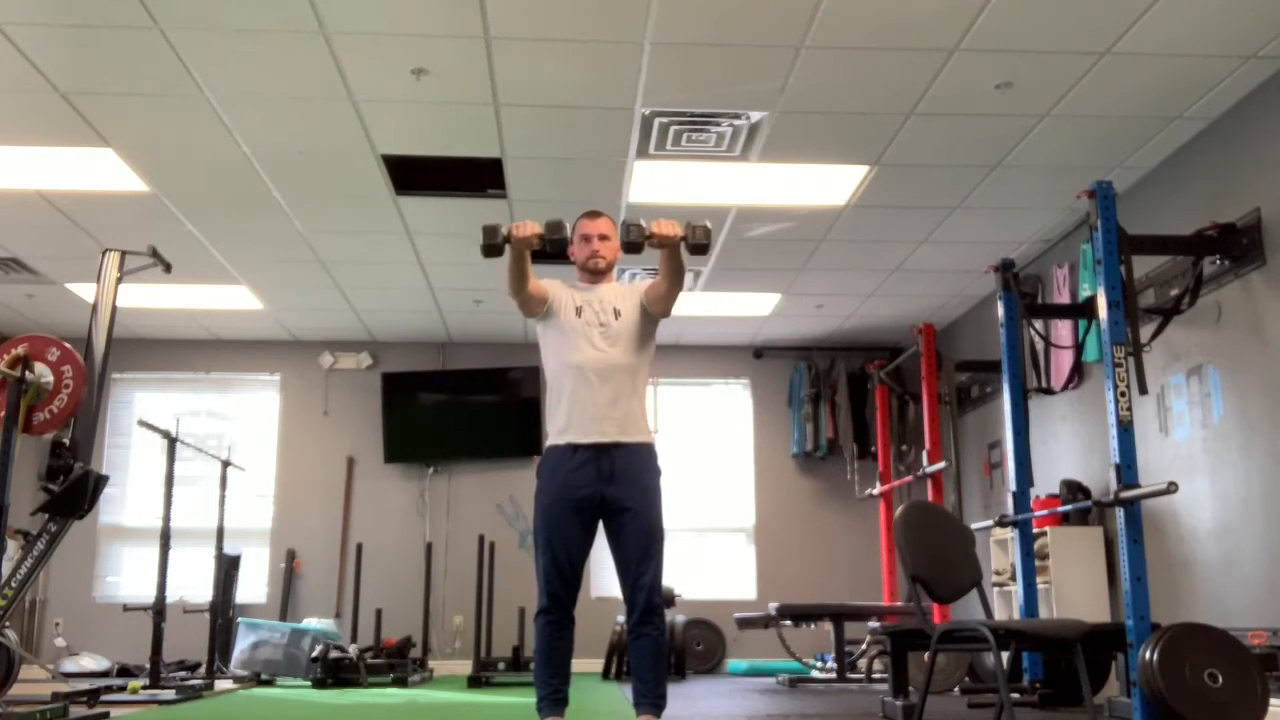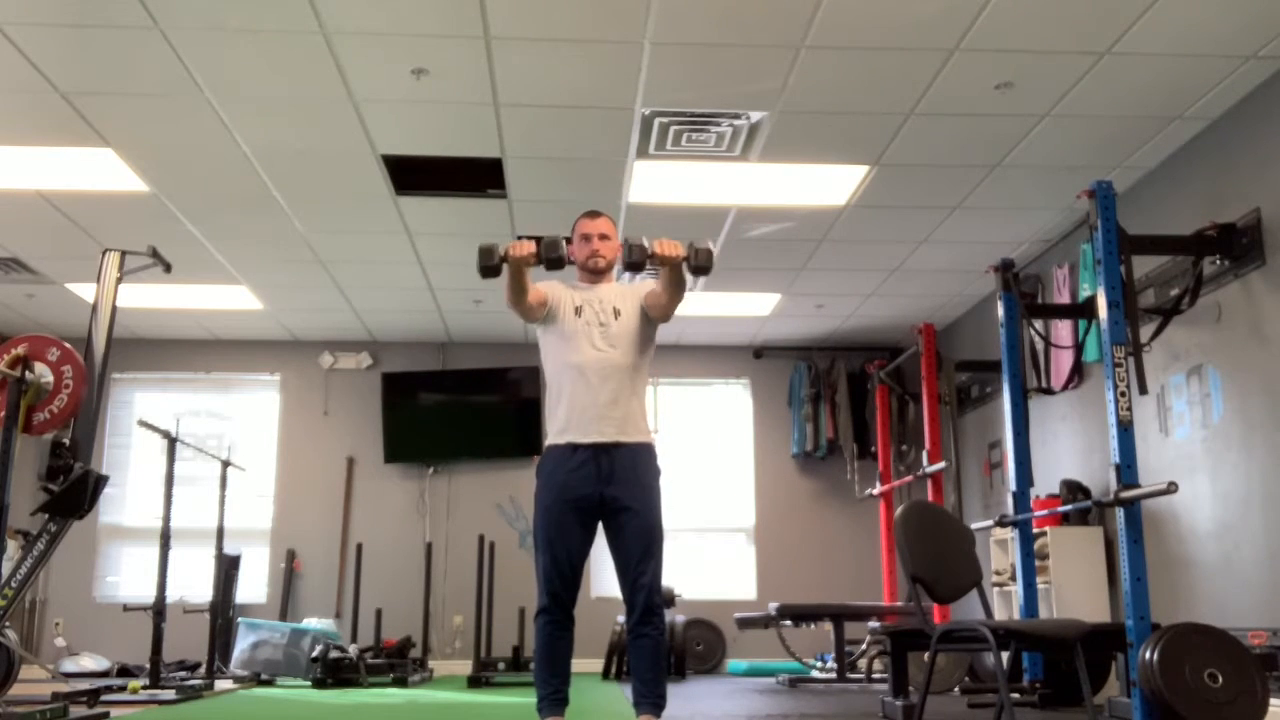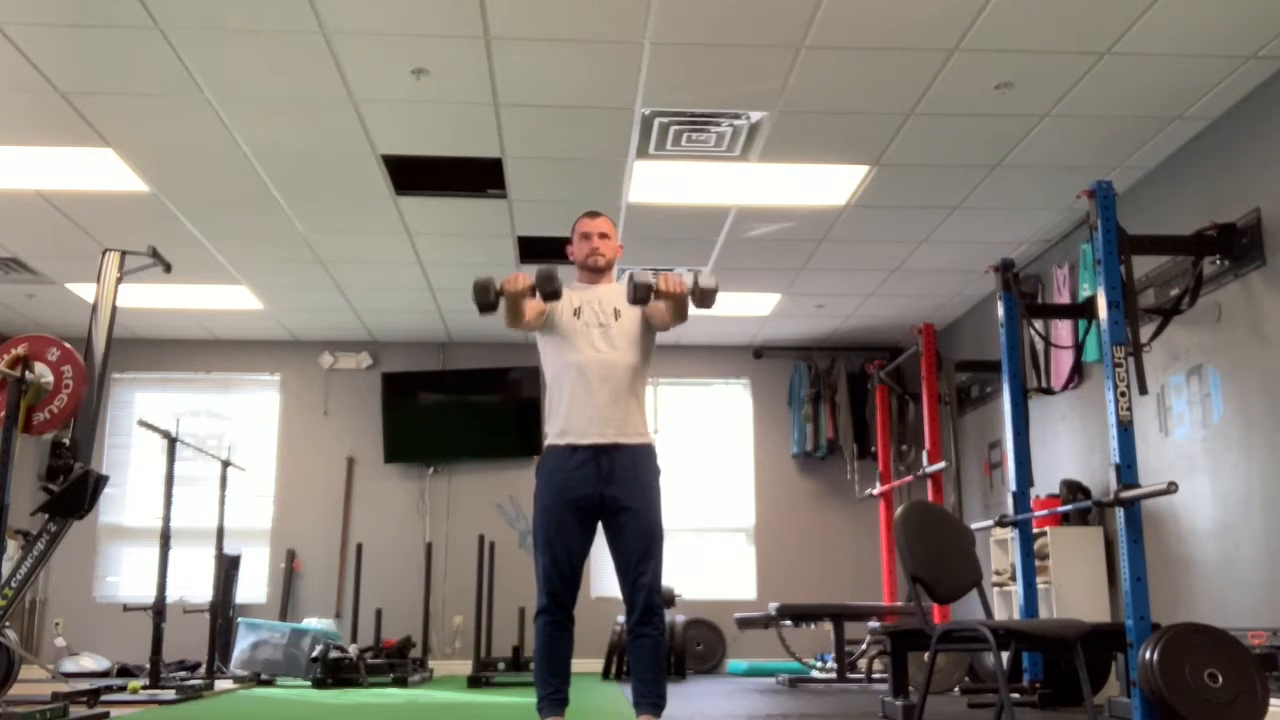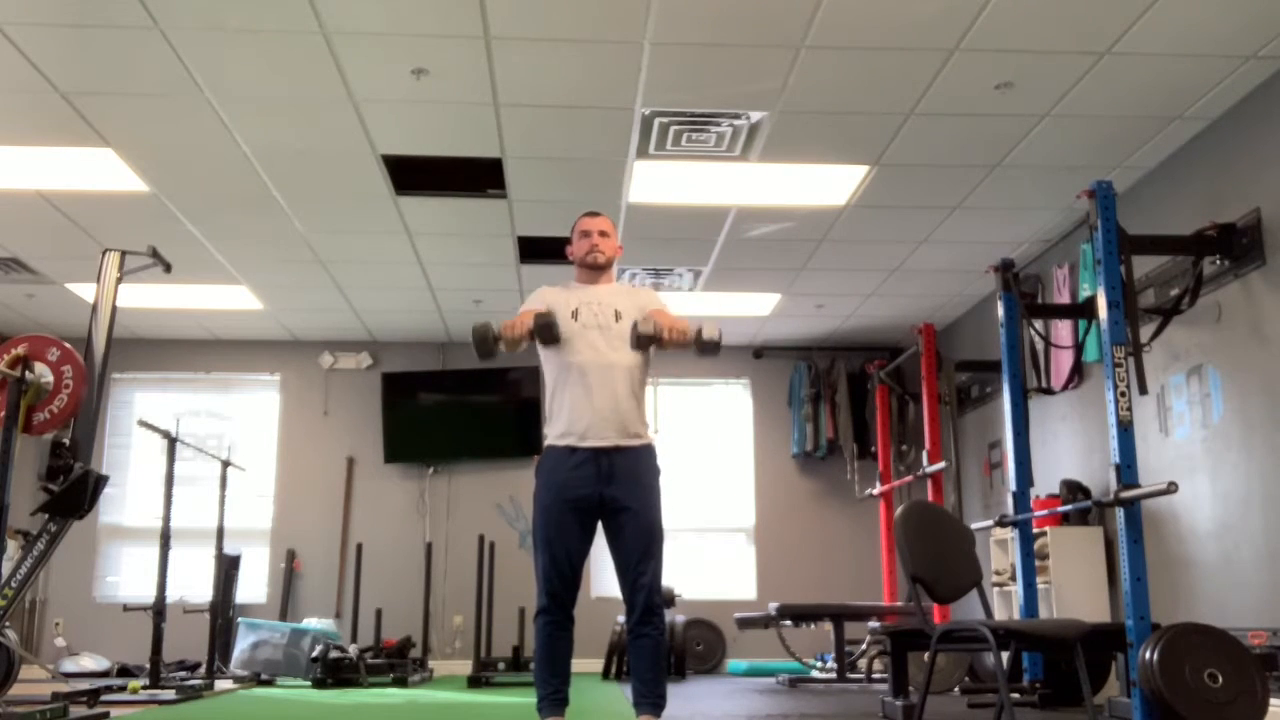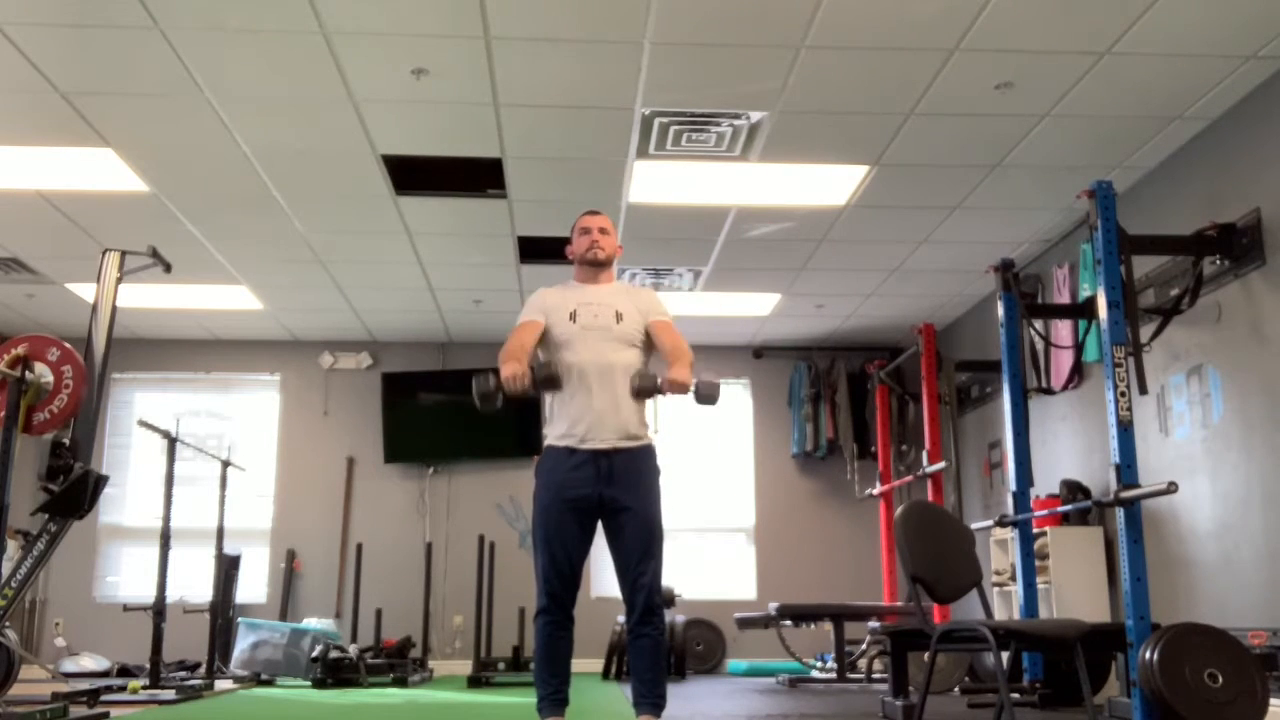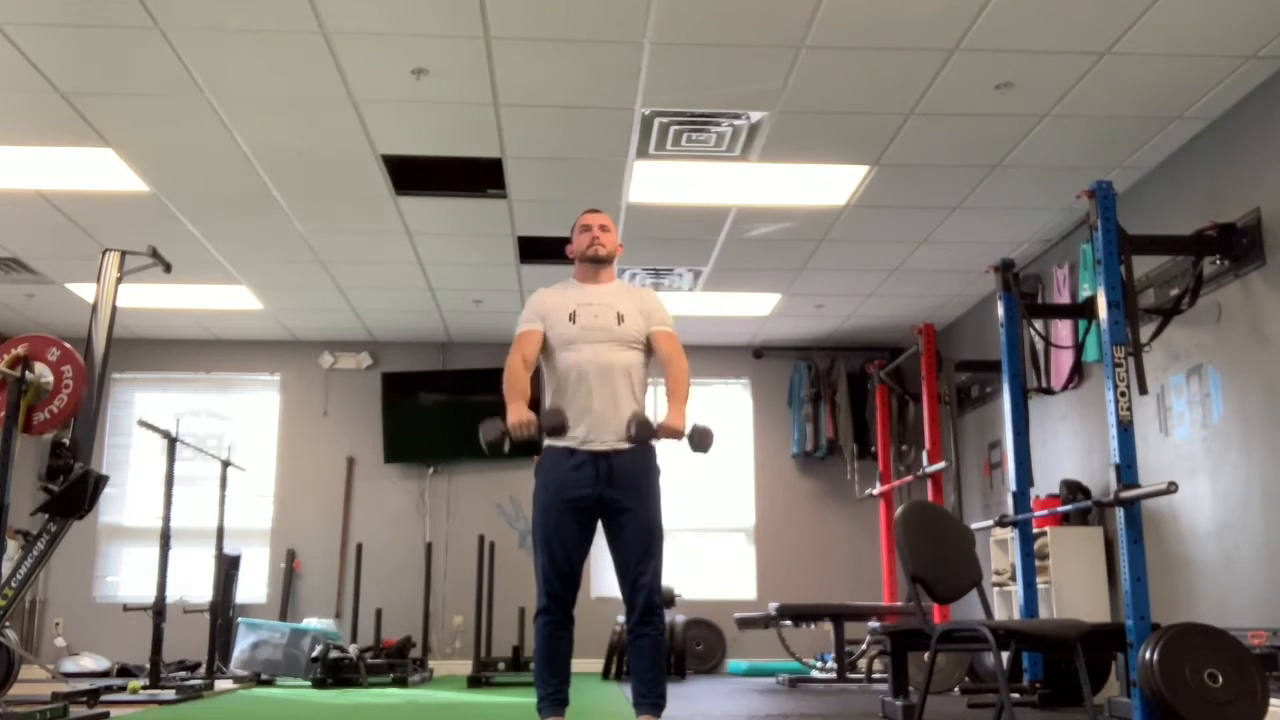
dt=0.1s
person 1, frame 1
left shoulder: (639, 296)
right shoulder: (553, 296)
left elbow: (670, 288)
right elbow: (520, 289)
left wrist: (670, 250)
right wrist: (521, 250)
left hip: (632, 457)
right hip: (566, 459)
left knee: (645, 595)
right knee: (556, 597)
person 1, frame 2
left shoulder: (639, 297)
right shoulder: (554, 298)
left elbow: (670, 297)
right elbow: (520, 299)
left wrist: (672, 264)
right wrist: (518, 264)
left hip: (631, 457)
right hip: (565, 458)
left knee: (645, 596)
right knee: (556, 597)
person 1, frame 3
left shoulder: (637, 297)
right shoulder: (553, 298)
left elbow: (667, 315)
right elbow: (523, 314)
left wrist: (676, 297)
right wrist: (514, 297)
left hip: (632, 457)
right hip: (566, 459)
left knee: (644, 595)
right knee: (556, 597)
person 1, frame 4
left shoulder: (639, 297)
right shoulder: (551, 298)
left elbow: (667, 324)
right elbow: (524, 324)
left wrist: (677, 329)
right wrist: (515, 327)
left hip: (631, 458)
right hip: (565, 459)
left knee: (644, 595)
right knee: (555, 596)
person 1, frame 5
left shoulder: (642, 299)
right shoulder: (547, 300)
left elbow: (674, 347)
right elbow: (518, 346)
left wrist: (679, 370)
right wrist: (512, 367)
left hip: (631, 459)
right hip: (564, 459)
left knee: (644, 596)
right knee: (555, 597)
person 1, frame 6
left shoulder: (643, 301)
right shoulder: (546, 301)
left elbow: (674, 359)
right elbow: (520, 360)
left wrist: (676, 407)
right wrist: (517, 406)
left hip: (631, 460)
right hip: (564, 460)
left knee: (644, 596)
right knee: (555, 597)
